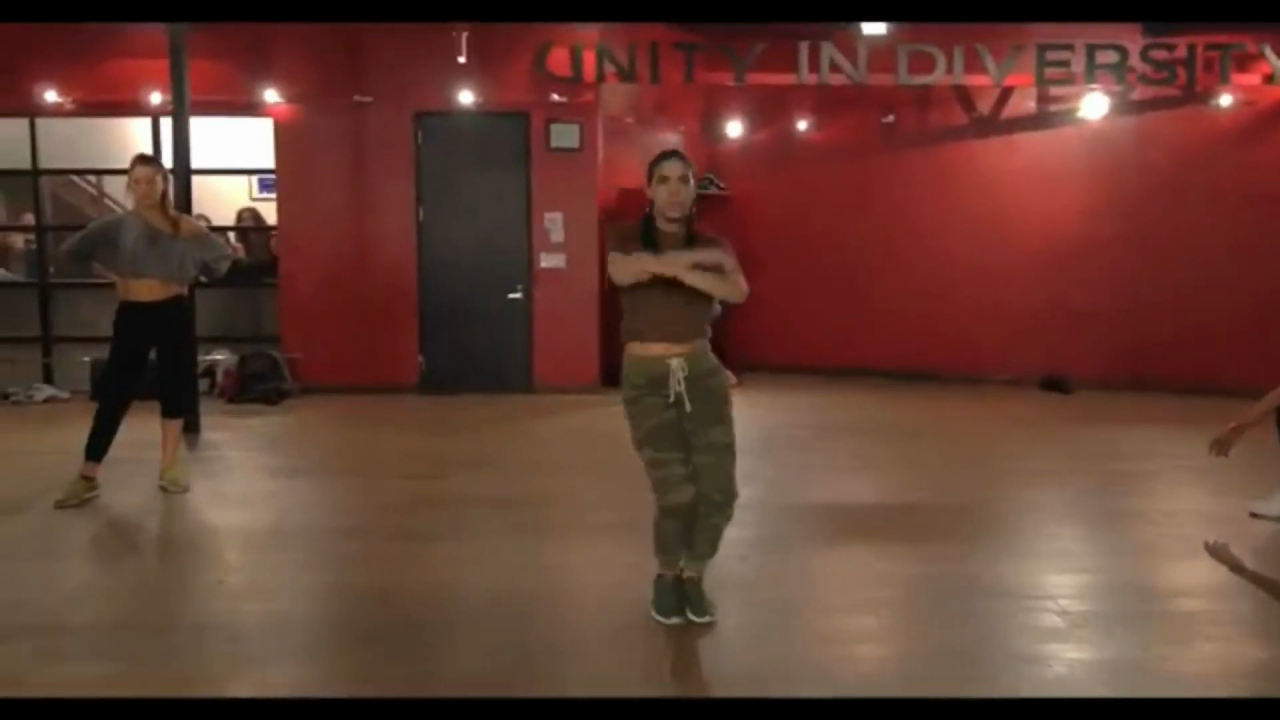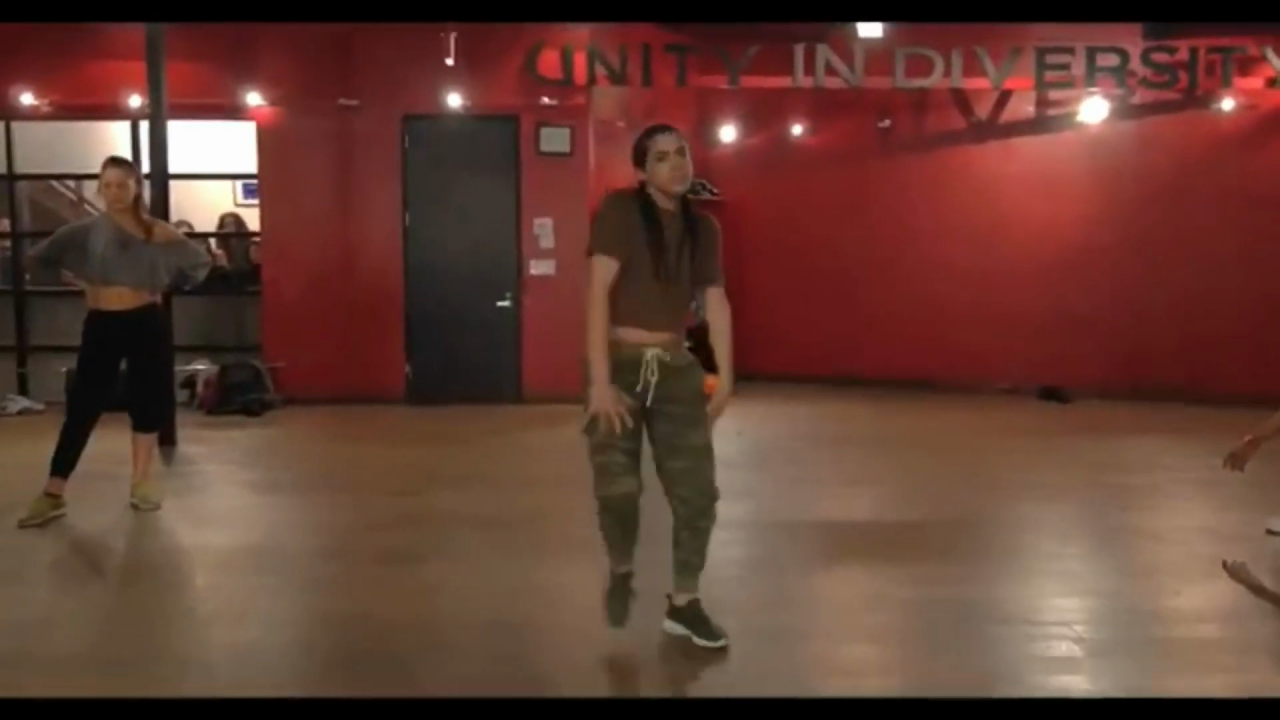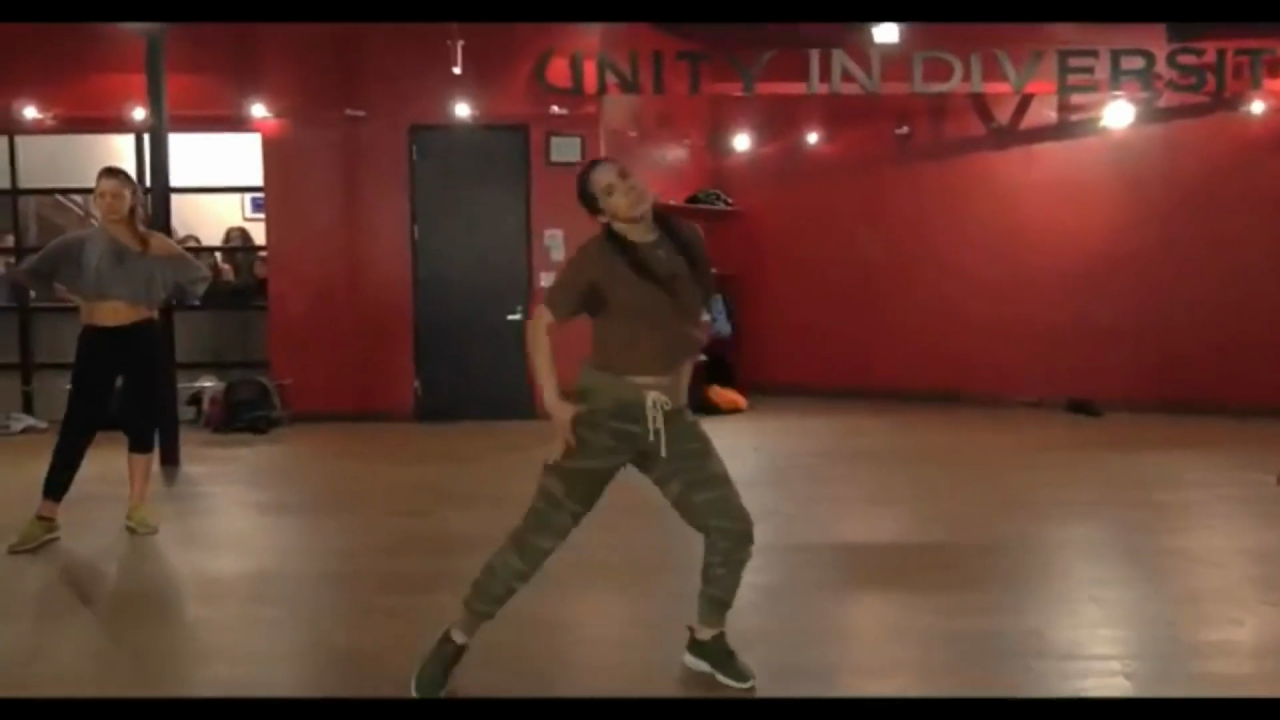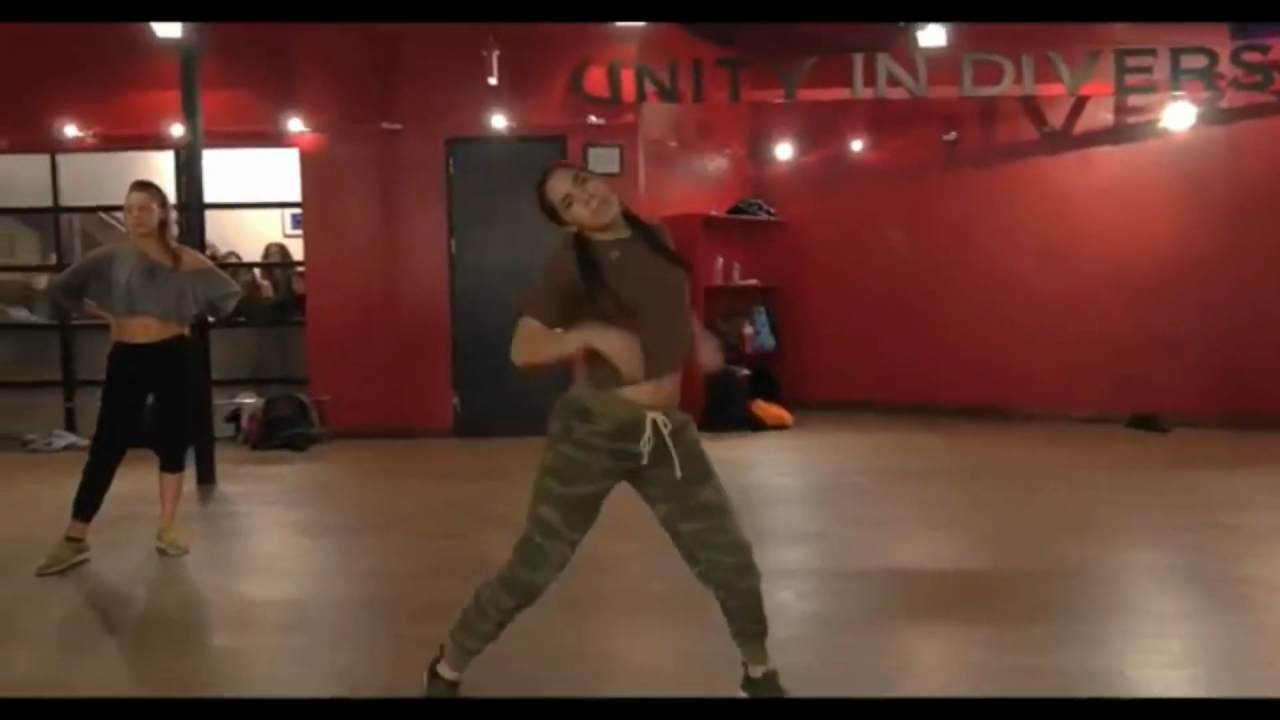
dt=0.2s
person 1, frame 1
left shoulder: (711, 245)
right shoulder: (628, 235)
left elbow: (737, 292)
right elbow: (622, 272)
left wrist: (678, 270)
right wrist: (693, 257)
left hip: (701, 374)
right hip: (647, 379)
left knee: (719, 493)
right knee: (676, 497)
left ankle: (691, 576)
right ankle: (666, 574)
person 1, frame 2
left shoulder: (704, 227)
right shoulder: (618, 212)
left elbow: (717, 301)
right elbow: (598, 289)
left wrist: (724, 376)
right wrist: (599, 378)
left hip: (674, 365)
right hip: (619, 363)
left knee: (695, 494)
right knee: (617, 491)
left ankle: (684, 603)
right ankle: (621, 570)
person 1, frame 3
left shoulder: (687, 239)
right shoulder: (594, 258)
right elbow: (541, 321)
right wrist: (551, 399)
left hip: (668, 414)
right hip: (604, 409)
left knee: (733, 529)
right knee: (539, 536)
left ankle: (705, 640)
right ankle: (457, 638)
person 1, frame 4
left shoulder: (651, 241)
right shoulder: (568, 266)
right elbow: (523, 349)
left wrist: (699, 339)
right wrist: (593, 334)
left hip: (666, 430)
right hip: (594, 428)
left knee: (730, 562)
right knee: (530, 571)
person 2, frame 1
left shoulder: (184, 227)
right shoulder: (117, 224)
left elbow: (222, 254)
right elbow: (71, 251)
left wrist: (190, 277)
right wrist: (109, 274)
left hip: (173, 313)
right hip: (132, 315)
left knee: (176, 389)
right knee: (114, 394)
left ankle: (169, 468)
right ankle: (87, 477)
person 2, frame 2
left shoulder: (158, 232)
right shoulder: (86, 229)
left elbow: (199, 261)
right elbow: (38, 257)
left wrist: (164, 286)
right wrist: (79, 281)
left hip: (146, 323)
right hip: (102, 325)
left knee: (148, 402)
right knee: (83, 408)
left ankle: (140, 485)
right ankle: (53, 494)
person 2, frame 3
left shoulder: (154, 244)
right shoulder: (80, 242)
left elbow: (198, 275)
right elbow: (29, 271)
left wrist: (161, 300)
right wrist: (70, 295)
left hip: (142, 338)
right hip: (96, 340)
left knee: (142, 423)
right knee: (77, 427)
left ankle: (136, 508)
right ankle: (46, 518)
person 2, frame 4
left shoulder: (185, 260)
right shoulder: (110, 257)
left elbow: (229, 291)
right elbow: (60, 287)
left wrist: (193, 317)
right wrist: (99, 312)
left hip: (172, 355)
right hip: (126, 357)
left knee: (173, 442)
right knee: (107, 447)
left ankle: (166, 529)
right ankle: (75, 539)
